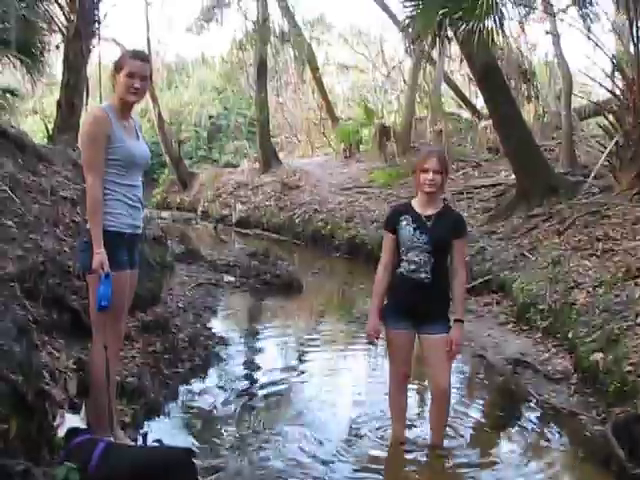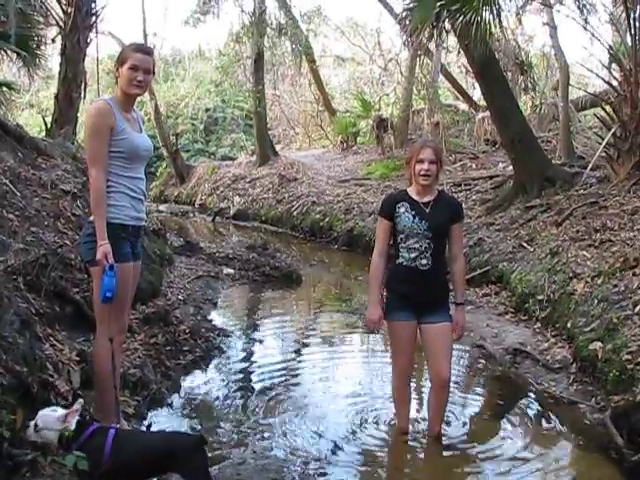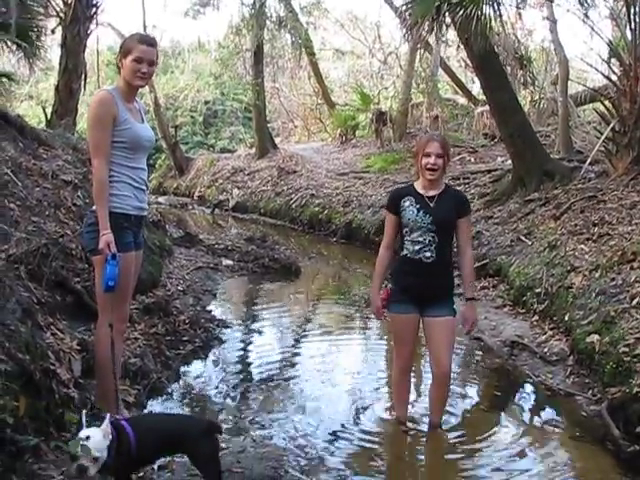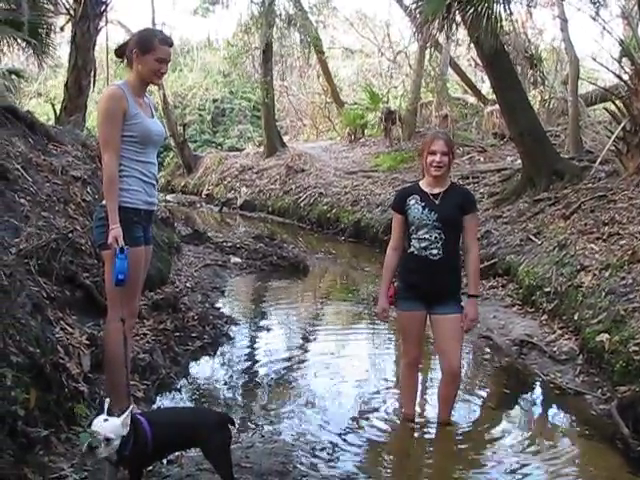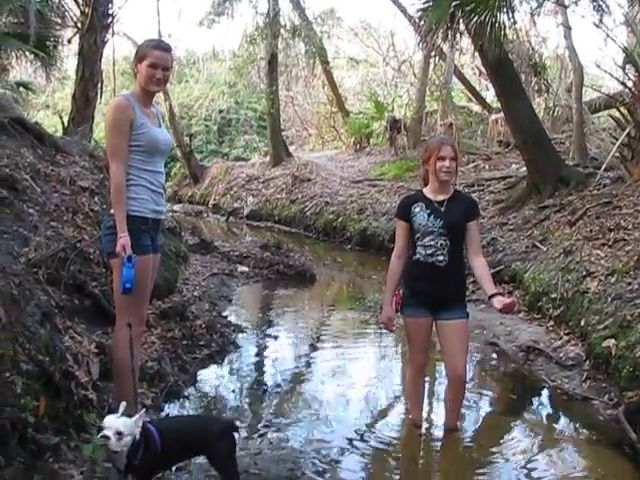
dt=1s
person 1, frame 1
left shoulder: (133, 123)
right shoulder: (99, 118)
right elbow: (93, 184)
left wrist: (131, 236)
right wrist: (98, 247)
left hip: (130, 236)
right hip: (108, 236)
left knee: (116, 337)
right knee: (105, 338)
left ankle: (110, 425)
right ankle: (102, 432)
person 1, frame 2
left shoulder: (136, 117)
right shoulder: (103, 111)
right elbow: (97, 176)
left wrist: (134, 228)
right wrist: (102, 238)
left hip: (133, 229)
right hip: (111, 228)
left knee: (119, 329)
right knee: (109, 330)
left ankle: (114, 417)
right ankle: (107, 423)
person 1, frame 3
left shoulder: (138, 107)
right shoulder: (106, 101)
right elbow: (99, 166)
left wrist: (133, 221)
right wrist: (105, 228)
left hip: (134, 219)
right hip: (113, 219)
left knee: (121, 319)
right knee: (110, 319)
left ankle: (114, 406)
right ankle: (109, 413)
person 1, frame 4
left shoulder: (148, 102)
right shoulder: (115, 96)
right elbow: (109, 161)
left wrist: (142, 216)
right wrist: (114, 222)
left hip: (144, 213)
right hip: (123, 213)
left knee: (129, 314)
right knee: (120, 314)
left ankle: (121, 400)
right ankle: (118, 406)
person 1, frame 5
left shoulder: (155, 113)
right shoulder: (123, 107)
right elbow: (117, 171)
left wrist: (151, 224)
right wrist: (122, 231)
left hip: (152, 223)
right hip: (131, 222)
left knee: (137, 321)
right knee: (129, 322)
left ankle: (126, 407)
right ankle: (127, 414)
person 2, frame 1
left shoulder: (453, 221)
right shoulder: (398, 215)
left elbow: (458, 273)
right elbow: (385, 266)
left wrist: (458, 321)
right wrist: (374, 313)
left hip: (435, 312)
right hip: (398, 308)
left knee: (441, 386)
right knee: (399, 378)
left ankle: (435, 447)
right ankle: (398, 440)
person 2, frame 2
left shoulder: (451, 207)
right shoulder: (393, 203)
left elbow: (456, 258)
right elbow: (379, 255)
left wrist: (460, 305)
right wrist: (374, 303)
left hip: (436, 302)
right hip: (400, 298)
left knee: (442, 376)
right knee: (402, 372)
left ankle: (435, 436)
right ankle: (402, 432)
person 2, frame 3
left shoulder: (457, 201)
right shoulder: (399, 197)
left elbow: (465, 251)
right elbow: (386, 246)
left wrist: (470, 299)
right wrist: (376, 290)
left hip: (440, 295)
right hip: (403, 291)
left knee: (442, 369)
right knee: (402, 363)
left ankle: (434, 427)
right ankle: (401, 424)
person 2, frame 4
left shoulder: (462, 198)
right shoulder: (405, 196)
left elbow: (472, 250)
right elbow: (395, 247)
left wrist: (473, 298)
right wrist: (383, 293)
left hip: (447, 293)
right hip: (410, 290)
left knee: (452, 367)
right knee: (410, 358)
left ankle: (443, 423)
right ankle: (408, 420)
person 2, frame 5
left shoulder: (466, 204)
right shoulder: (410, 204)
left elbow: (475, 255)
right elbow: (399, 254)
left wrist: (493, 294)
right wrist: (388, 300)
left hip: (453, 299)
right hip: (416, 296)
left knee: (458, 372)
right knee: (417, 364)
left ankle: (450, 429)
right ankle: (415, 426)
